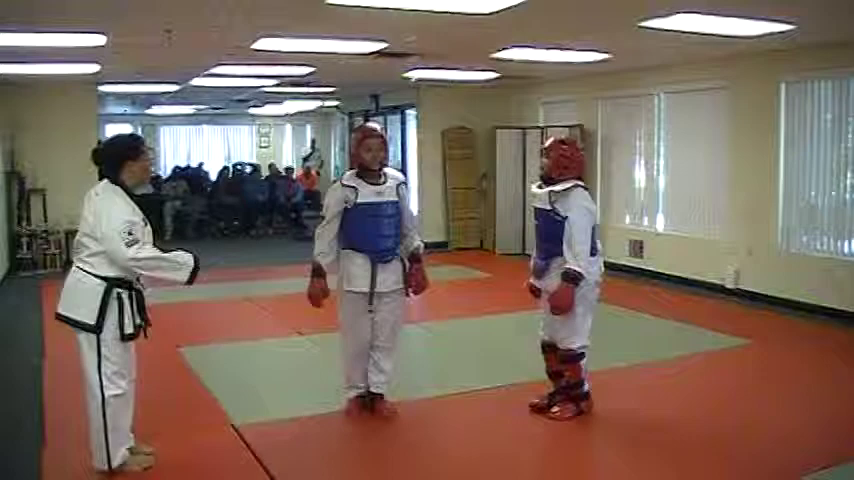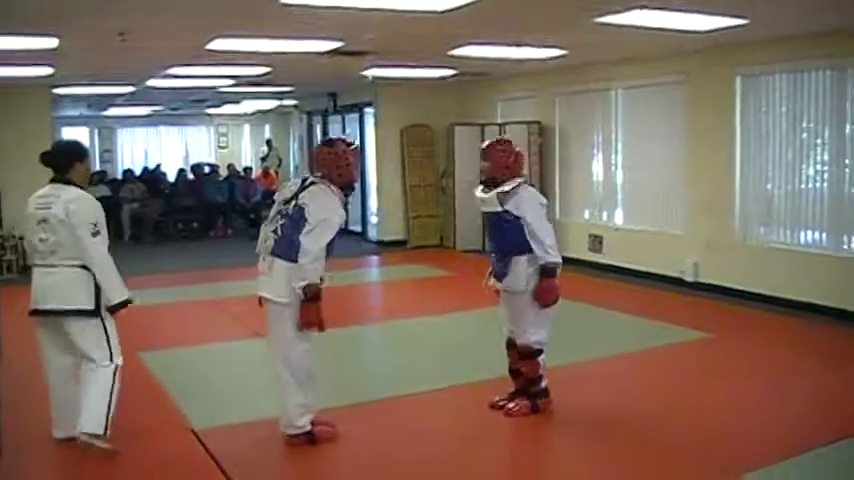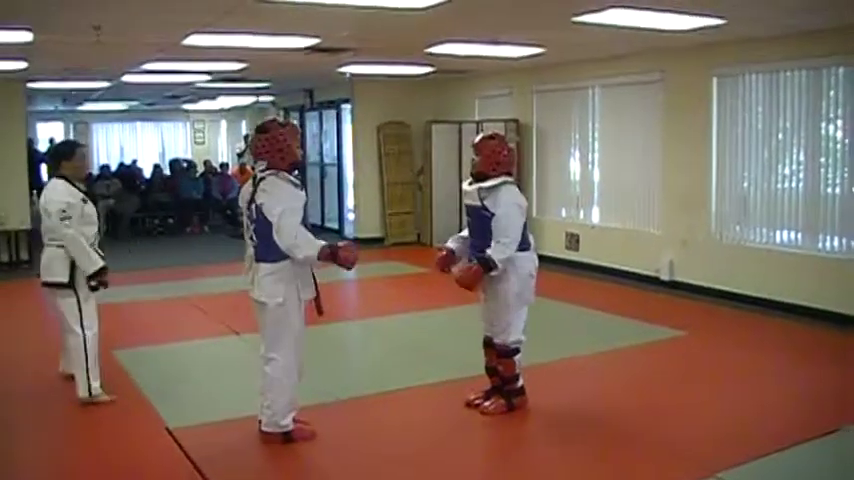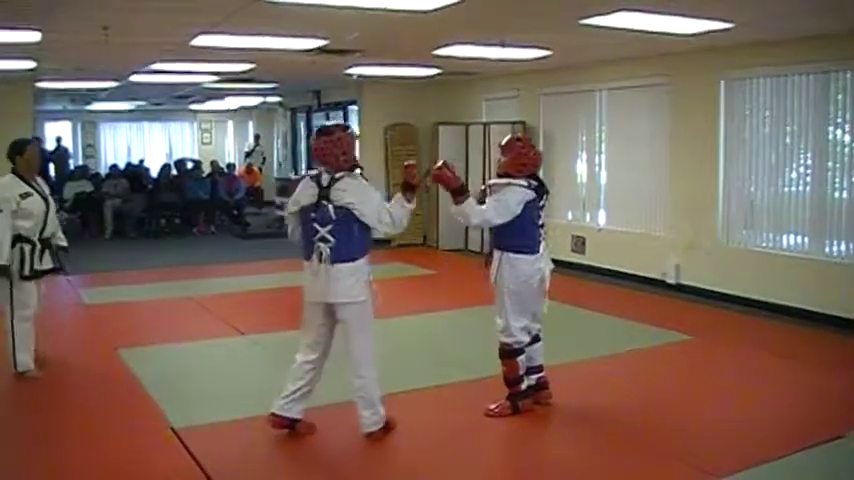
dt=1s
person 1, frame 1
left shoulder: (398, 183)
right shoulder: (343, 190)
left elbow: (409, 227)
right elbow: (326, 234)
left wrist: (416, 263)
right wrist: (318, 275)
left hip: (391, 271)
right hip: (358, 272)
left knee: (386, 337)
right knee: (356, 337)
left ankle: (377, 392)
right ankle: (356, 392)
person 1, frame 2
left shoulder: (299, 188)
right shoulder: (329, 202)
left elbow: (268, 231)
right elbow: (311, 254)
left wrist: (266, 272)
right wrist: (312, 299)
left hip: (275, 276)
right hip: (289, 283)
left knee: (293, 352)
right knee: (294, 355)
left ankle: (299, 418)
right ankle: (299, 427)
person 1, frame 3
left shoulder: (256, 184)
right shoulder: (282, 188)
right elbow: (291, 239)
right wrist: (333, 252)
left hip: (265, 274)
right hip: (282, 278)
left knee: (275, 350)
right knee: (284, 352)
left ankle: (273, 416)
right ankle: (277, 425)
person 1, frame 4
left shoulder: (306, 185)
right shoulder: (353, 187)
left elbow: (294, 230)
right elbow: (391, 221)
right wrist: (408, 189)
left hip: (315, 276)
right hip: (348, 277)
left knee: (311, 348)
right knee: (361, 352)
left ankle: (286, 411)
right ankle: (373, 421)
person 2, frame 1
left shoulder: (107, 194)
right shoulder: (114, 206)
right elbow: (135, 256)
right wrist: (187, 263)
left hip: (105, 296)
right hip: (101, 302)
left knee: (122, 374)
right knee: (109, 379)
left ankle: (122, 441)
right ankle: (112, 457)
person 2, frame 2
left shoulder: (35, 201)
right shoulder: (80, 201)
left elbow: (32, 249)
right elbow: (95, 253)
right wrist: (116, 295)
left hip: (45, 290)
right hip: (77, 289)
left knee: (58, 361)
right knee: (102, 358)
left ankle: (64, 427)
right ankle: (92, 428)
person 2, frame 3
left shoulder: (67, 190)
right shoulder: (62, 193)
right elbow: (71, 236)
right wrist: (95, 267)
left hip: (71, 266)
right hip: (68, 268)
left knee: (78, 324)
right knee: (83, 327)
left ankle: (70, 367)
right ankle: (89, 390)
person 2, frame 4
left shoulder: (39, 183)
left elbow: (50, 216)
left wrist: (59, 242)
left hip: (40, 254)
right hip: (20, 257)
left knee: (32, 307)
right knee: (22, 310)
left ankle: (29, 351)
right ankle: (24, 364)
person 3, frame 1
left shoulder: (576, 199)
right shoulder: (547, 194)
left elbow: (578, 247)
left wrist: (569, 285)
right wrist: (534, 274)
left hip: (573, 280)
right hip: (550, 277)
left knee: (570, 340)
right knee: (549, 338)
left ankle: (579, 397)
right ankle: (560, 391)
person 3, frame 2
left shoulder: (523, 196)
right shoulder: (491, 196)
left elbow: (543, 240)
left wrist: (548, 278)
right wrist: (497, 275)
left hip: (530, 275)
right hip: (509, 276)
left knee: (529, 337)
right knee: (513, 336)
left ankle: (538, 395)
right ankle: (522, 389)
person 3, frame 3
left shoulder: (506, 194)
right shoulder: (480, 190)
left elbow: (506, 242)
right elbow: (475, 232)
left wrist: (479, 268)
right wrist: (453, 250)
left hip: (511, 271)
right hip: (493, 272)
left knee: (505, 333)
right knee: (491, 332)
left ankle: (514, 393)
right ankle: (497, 387)
person 3, frame 4
left shoulder: (515, 192)
right shoulder: (529, 188)
left elbow: (480, 218)
right elbow: (493, 215)
left wrist: (456, 190)
left hip: (516, 267)
right hip: (530, 264)
left knee: (511, 331)
right knee: (527, 327)
left ankle: (519, 396)
right ankle: (537, 385)
